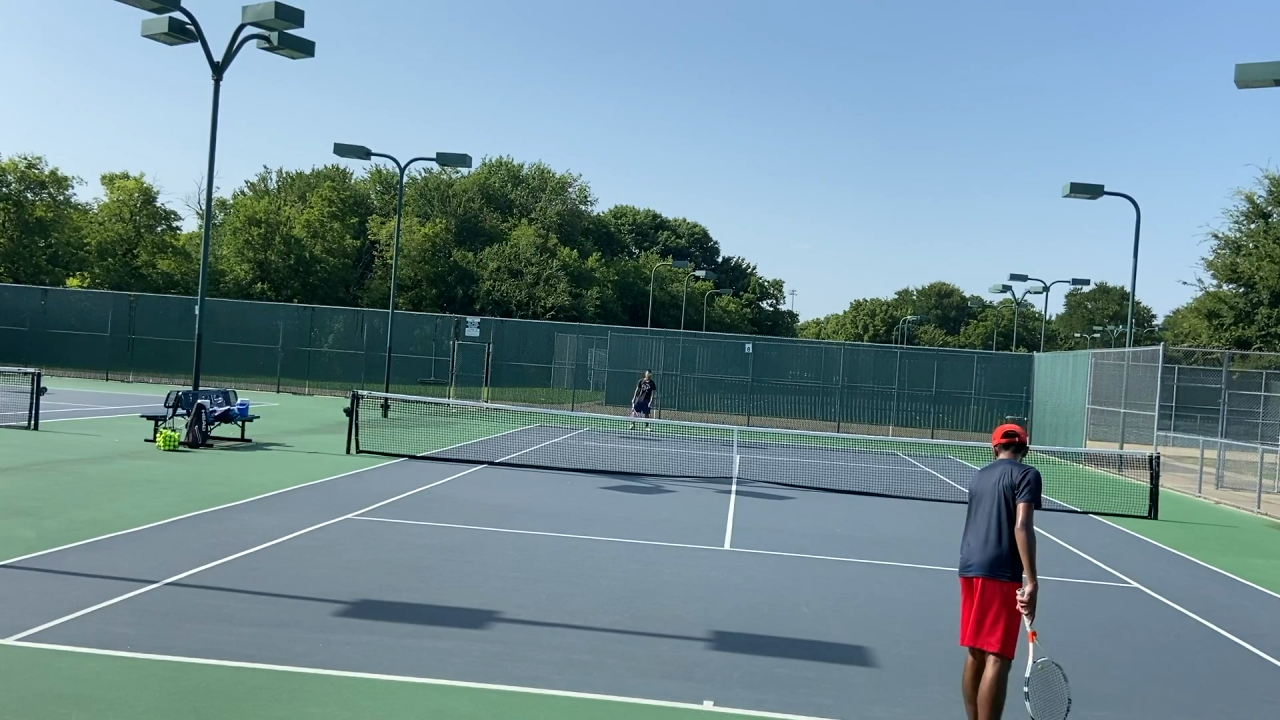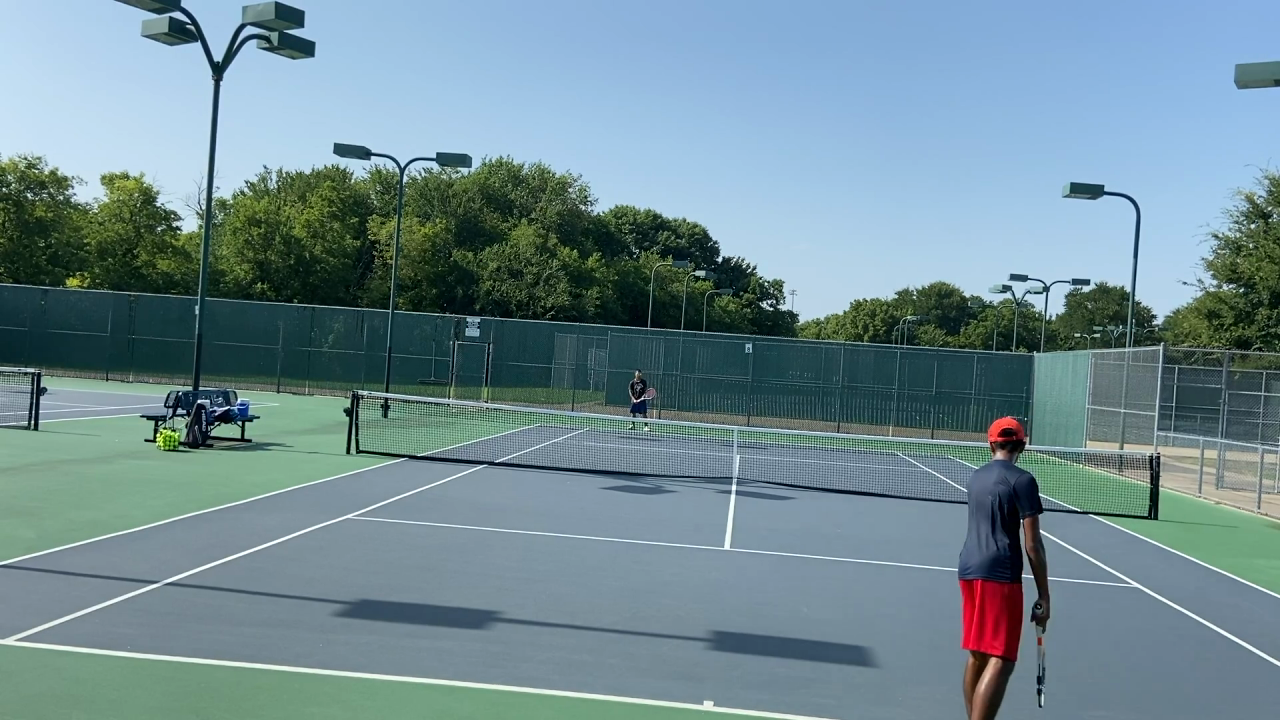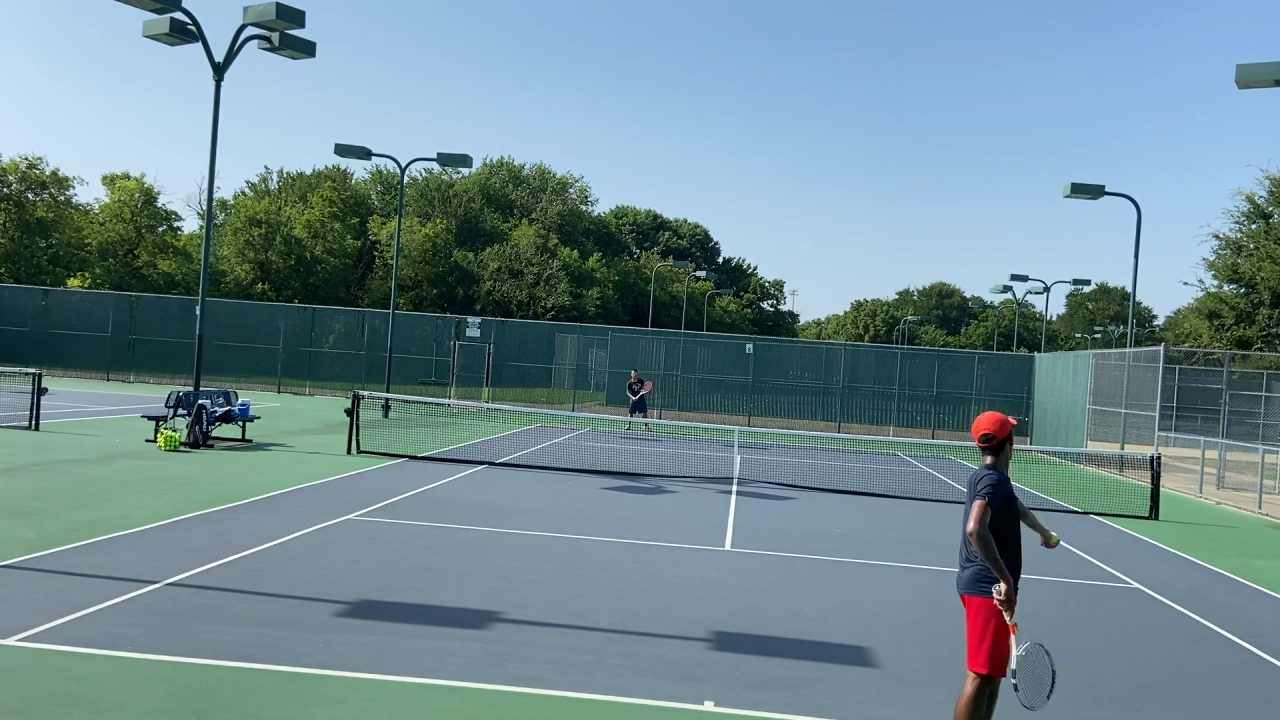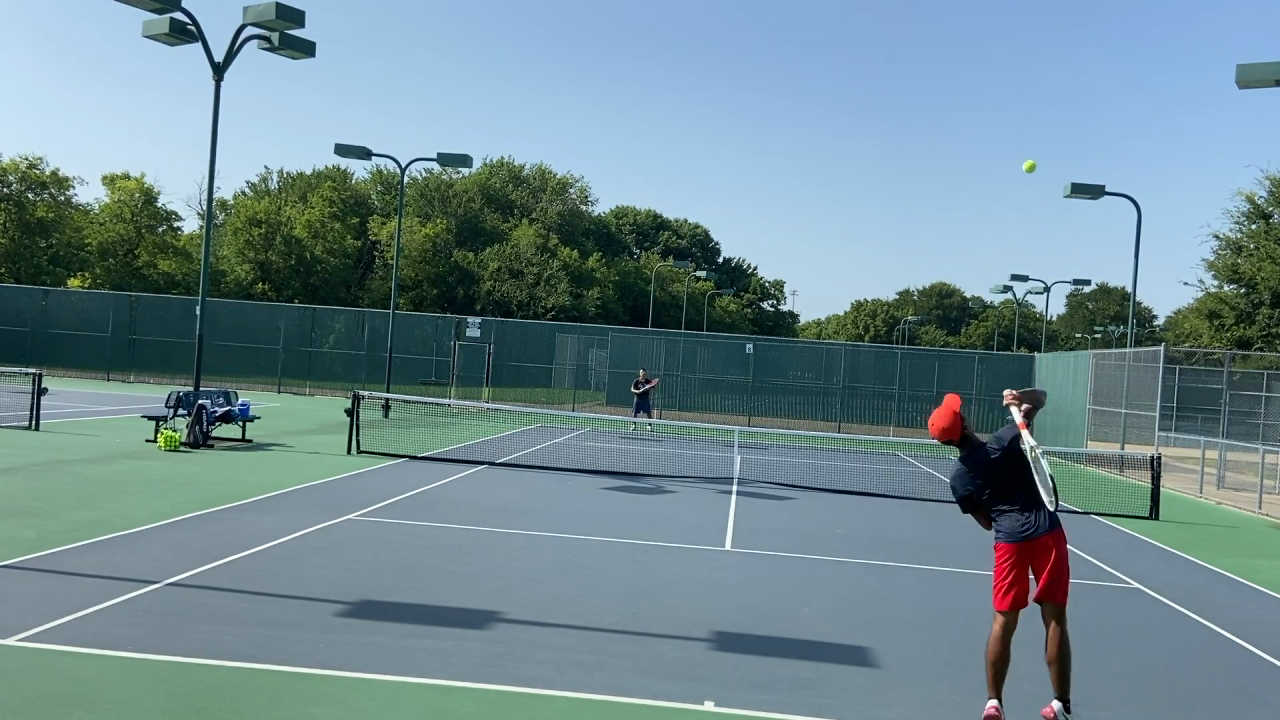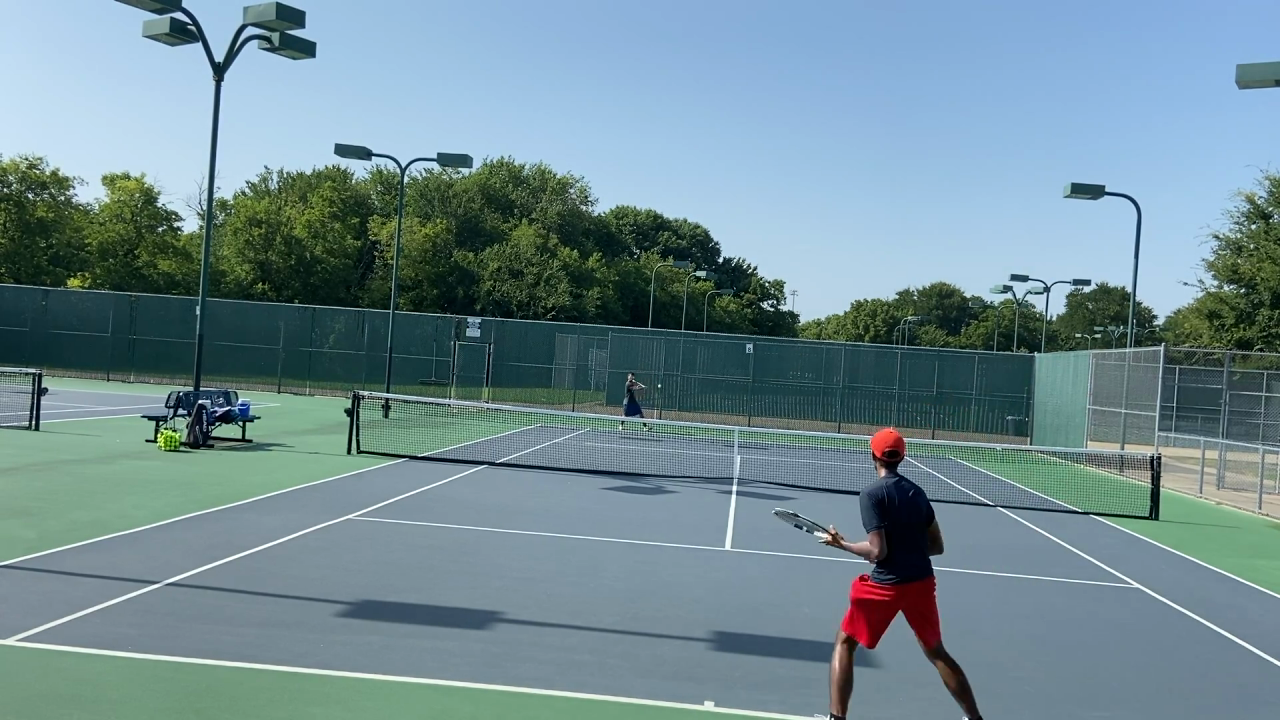
dt=1s
person 1, frame 1
left shoulder: (978, 477)
right shoulder: (1027, 474)
right elbow: (1022, 527)
right wrist: (1031, 582)
left hip: (969, 567)
right hip: (1001, 572)
left knee: (976, 654)
right knee: (997, 659)
person 1, frame 2
left shoulder: (976, 477)
right shoulder: (1022, 480)
right elbow: (1033, 542)
right wrist: (1044, 595)
left hip: (969, 569)
right hip: (999, 574)
left knee: (978, 655)
right knee: (1000, 661)
person 1, frame 3
left shoulder: (996, 475)
right shoulder: (989, 480)
left elbow: (1017, 510)
right elbow: (974, 528)
left wrist: (1042, 530)
right wrist: (1004, 576)
left hip: (991, 586)
right hip: (986, 589)
left knee: (996, 667)
right knee: (981, 675)
person 1, frame 4
left shoulder: (958, 479)
right shoulder: (1003, 443)
right elbow: (1039, 400)
left hip: (1007, 544)
right hip: (1047, 535)
left knee: (1005, 622)
right knee: (1055, 621)
person 1, frame 5
left shoulder: (871, 495)
right shoulder: (916, 493)
left elbow: (877, 552)
right elbow: (937, 547)
left wrist: (843, 544)
left hip: (886, 585)
right hip: (922, 581)
left knee: (844, 644)
right knee: (936, 652)
